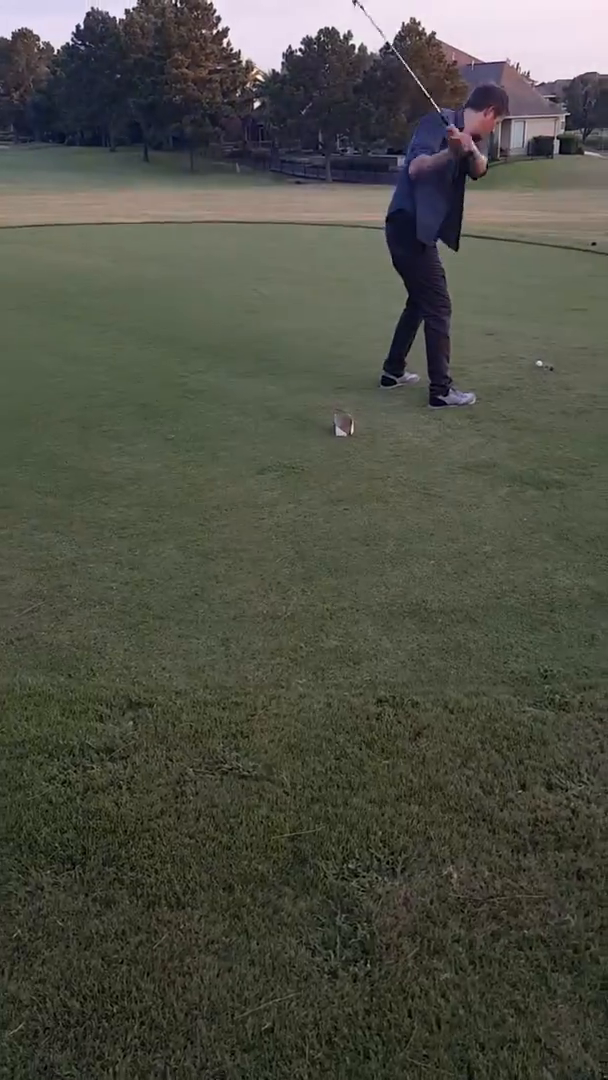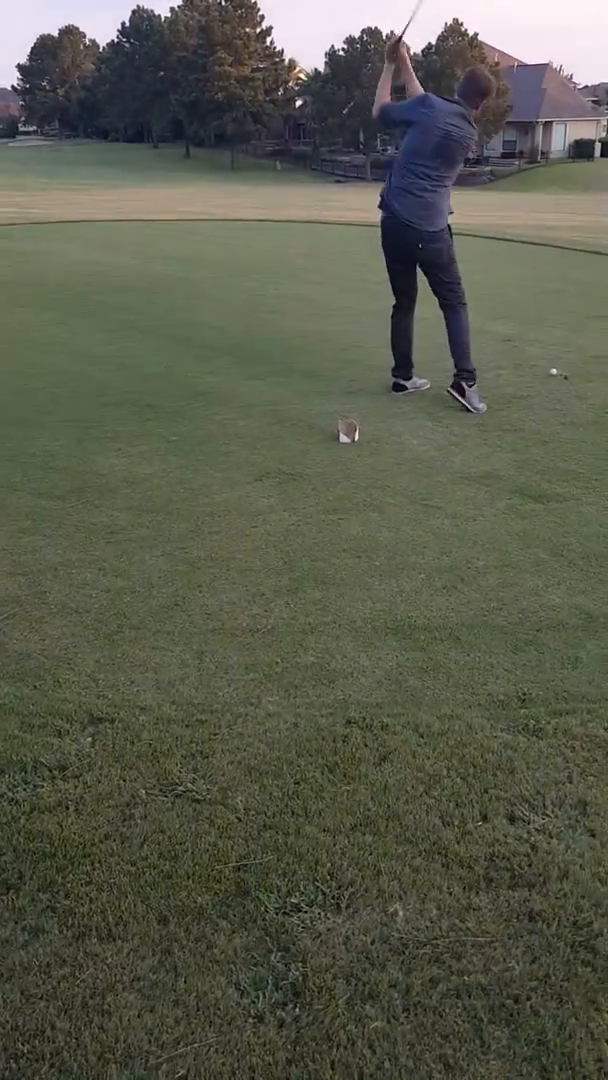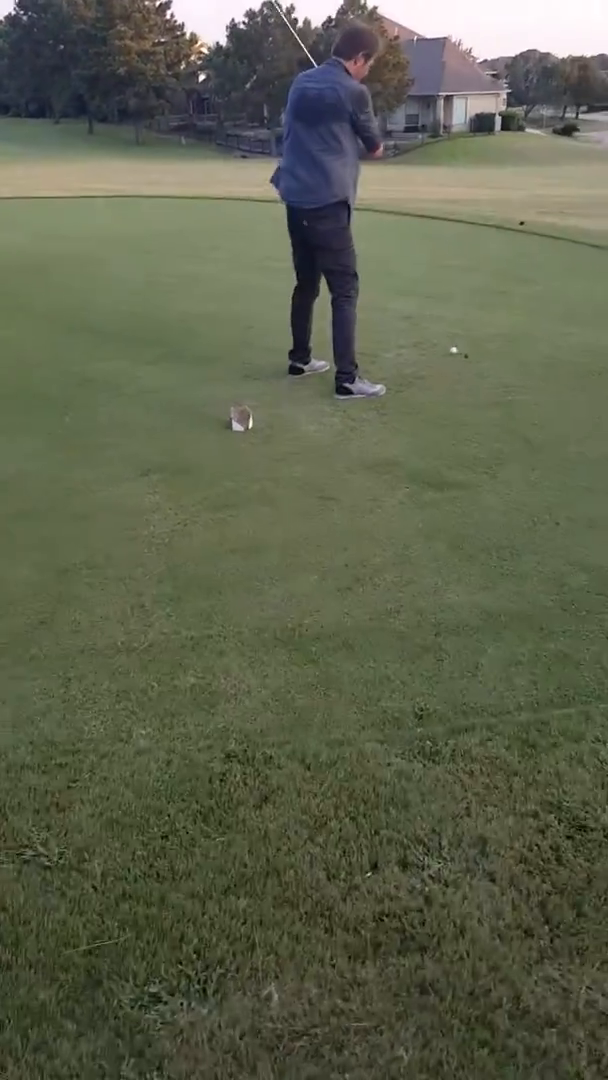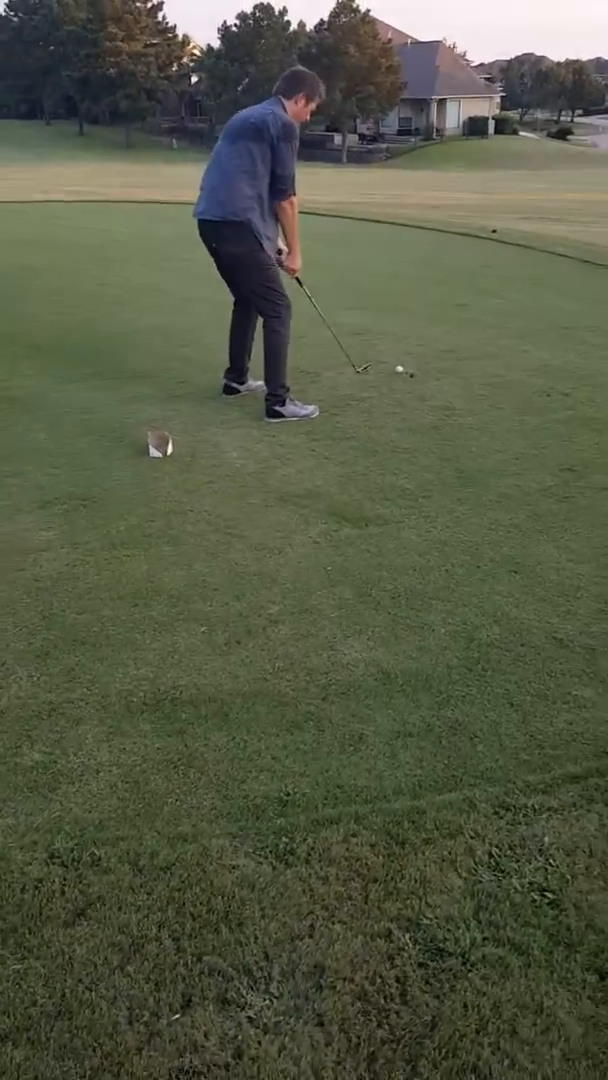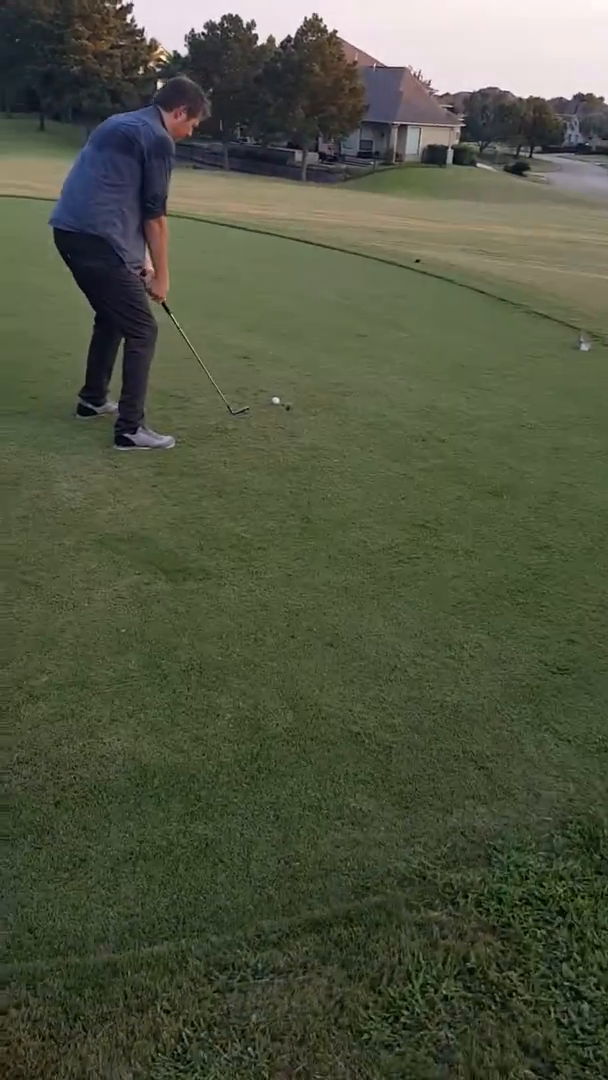
dt=1s
person 1, frame 1
left shoulder: (473, 139)
right shoulder: (438, 120)
left elbow: (479, 168)
right elbow: (415, 168)
left wrist: (467, 146)
right wrist: (448, 151)
left hip: (421, 229)
right hip: (410, 226)
left knee: (420, 301)
right knee: (438, 307)
left ankle: (393, 370)
right ankle: (441, 389)
person 1, frame 2
left shoulder: (429, 106)
right shoulder: (470, 133)
left elbow: (381, 112)
left wrist: (393, 65)
right wrist: (406, 68)
left hip: (395, 223)
right hip: (432, 229)
left knee: (403, 302)
right knee: (454, 304)
left ankle: (403, 375)
right ankle: (465, 378)
person 1, frame 3
left shoulder: (301, 83)
right shoulder: (354, 92)
right elbow: (375, 150)
left hip: (295, 199)
right hip: (327, 203)
left knee: (305, 283)
right knee: (344, 289)
left ankle: (300, 359)
right ankle: (347, 377)
person 1, frame 4
left shoulder: (247, 116)
right shoulder: (284, 125)
right elbow: (284, 195)
left wrist: (272, 240)
right wrist: (294, 250)
left hip: (211, 220)
right hip: (236, 224)
left knee: (247, 299)
right knee: (277, 309)
left ankle: (236, 379)
right ankle: (278, 401)
person 1, frame 5
left shoulder: (123, 123)
right shoulder: (159, 139)
right elbow: (154, 214)
left wrist: (140, 259)
right wrist: (161, 275)
left hip: (70, 230)
right hip: (96, 237)
left knee: (111, 317)
right knee: (142, 330)
left ankle: (92, 399)
right ankle: (130, 428)
